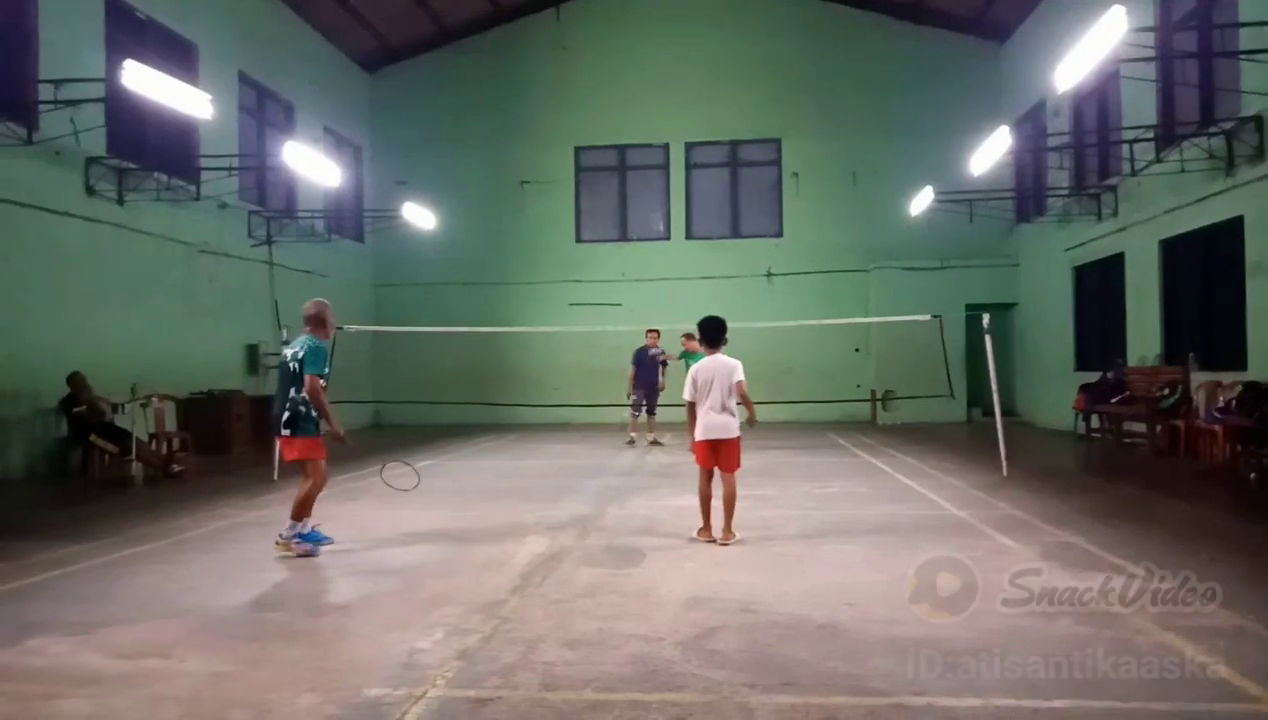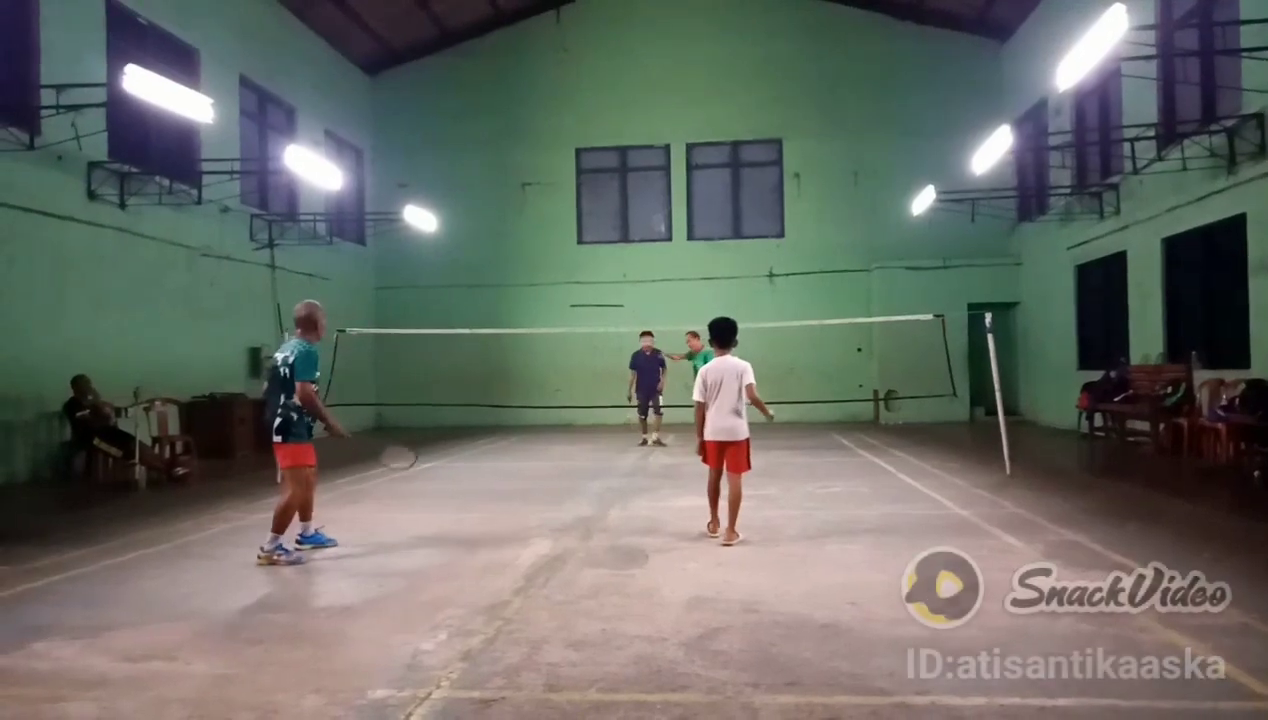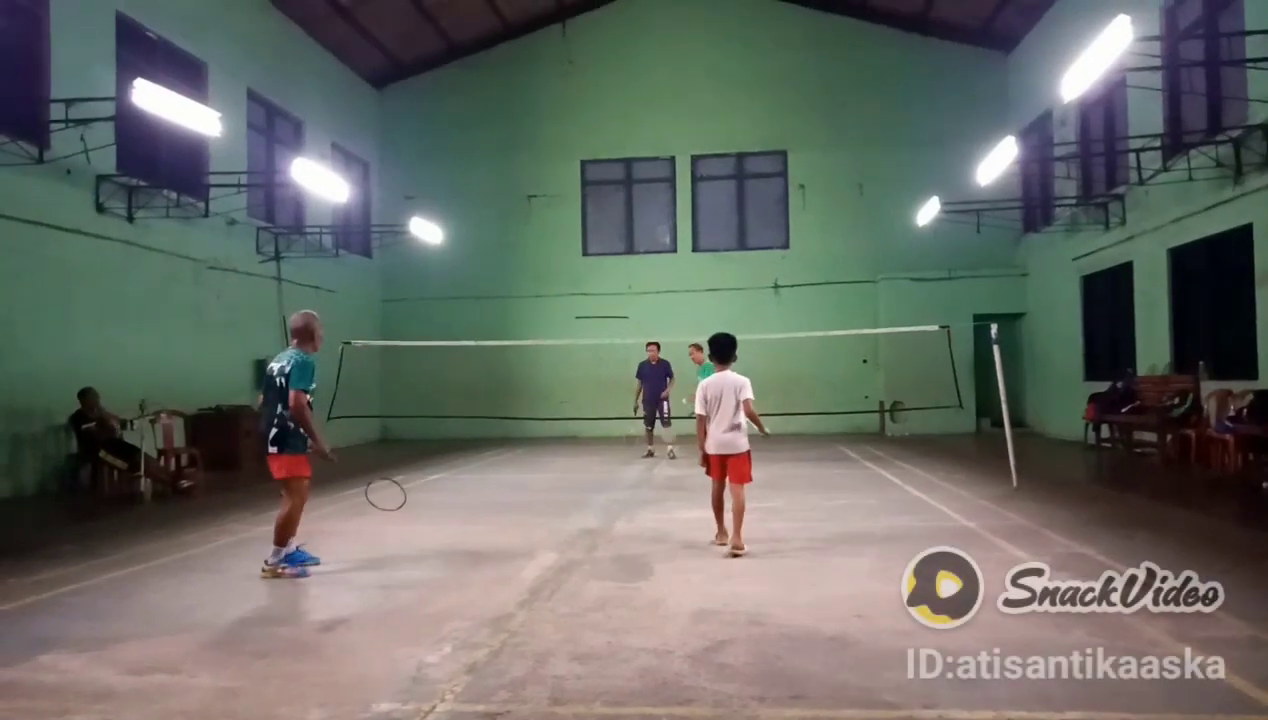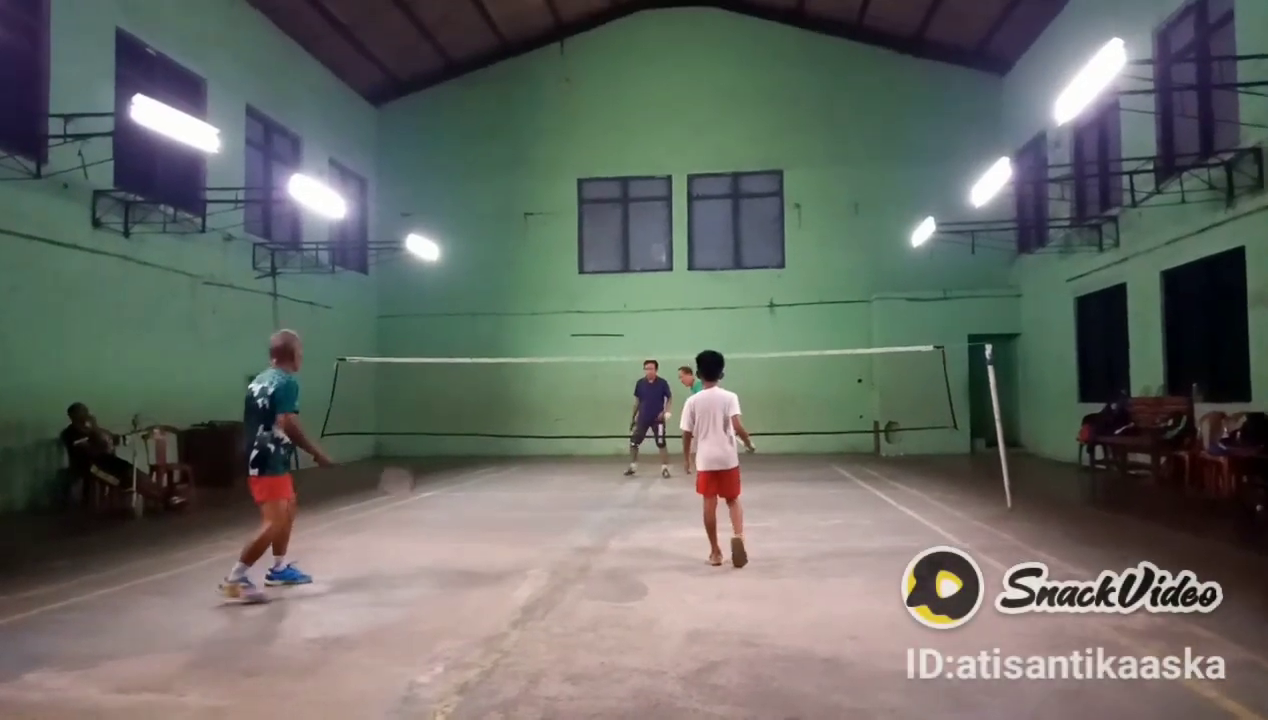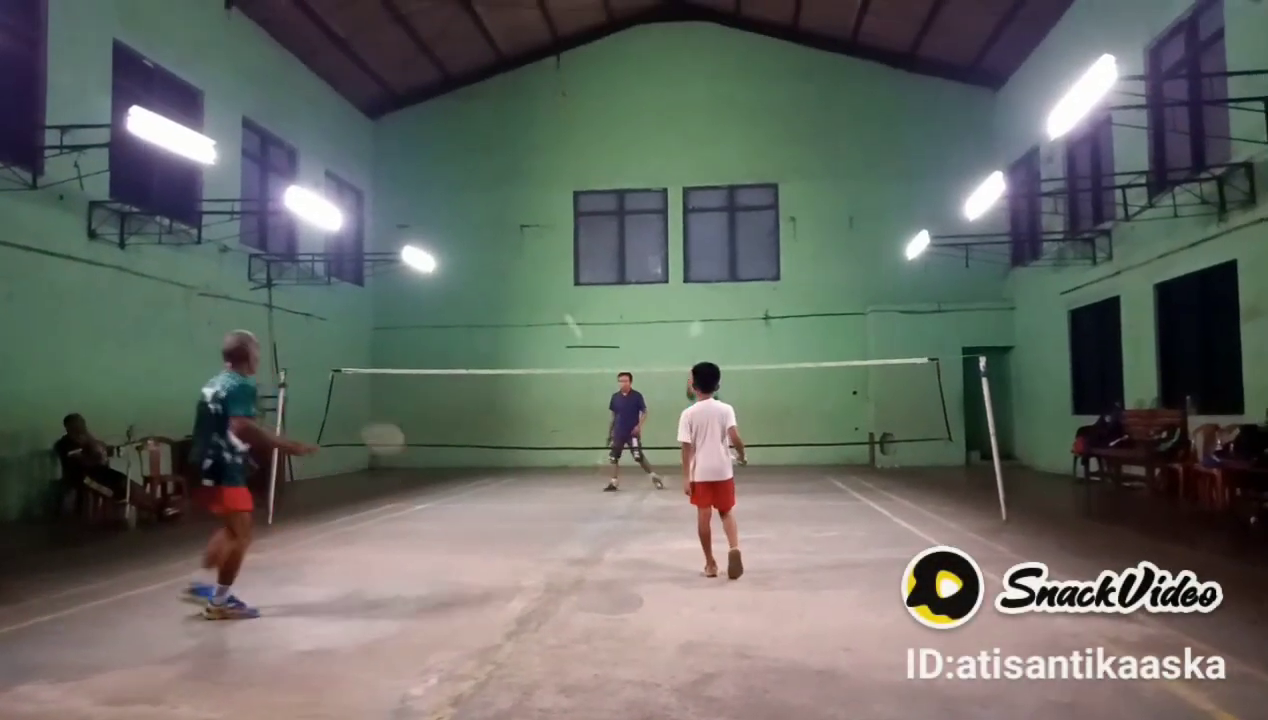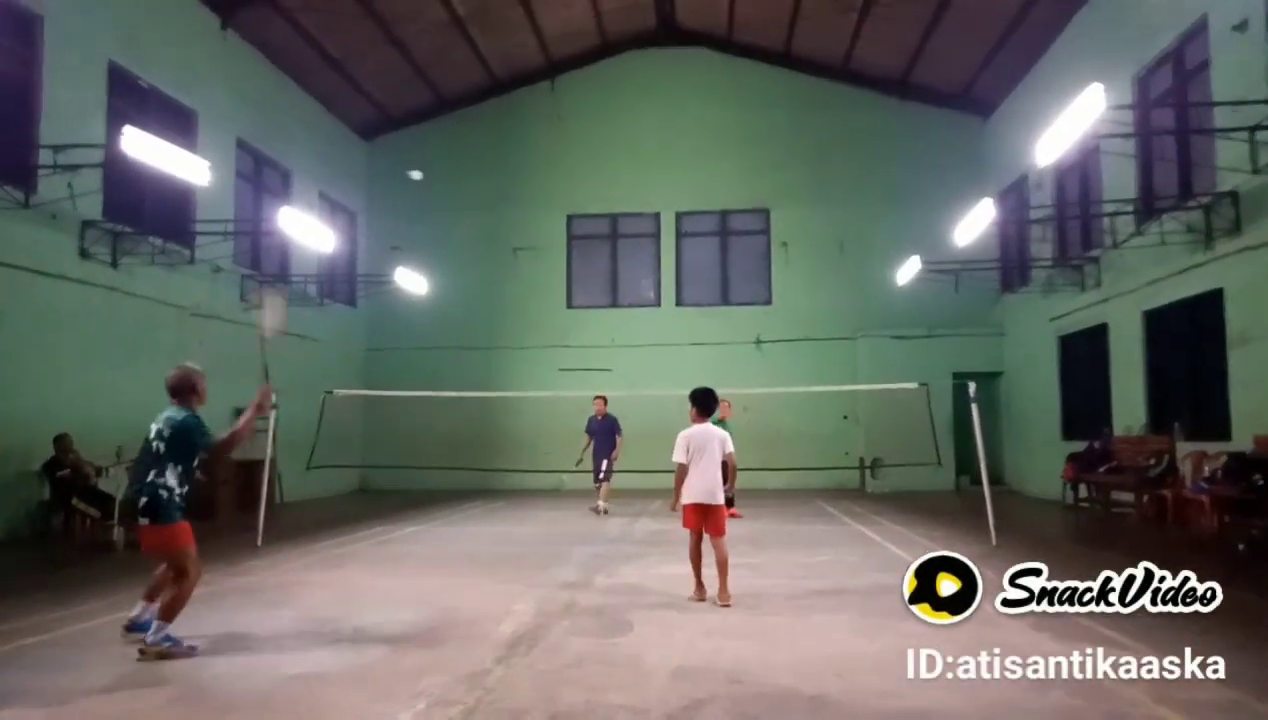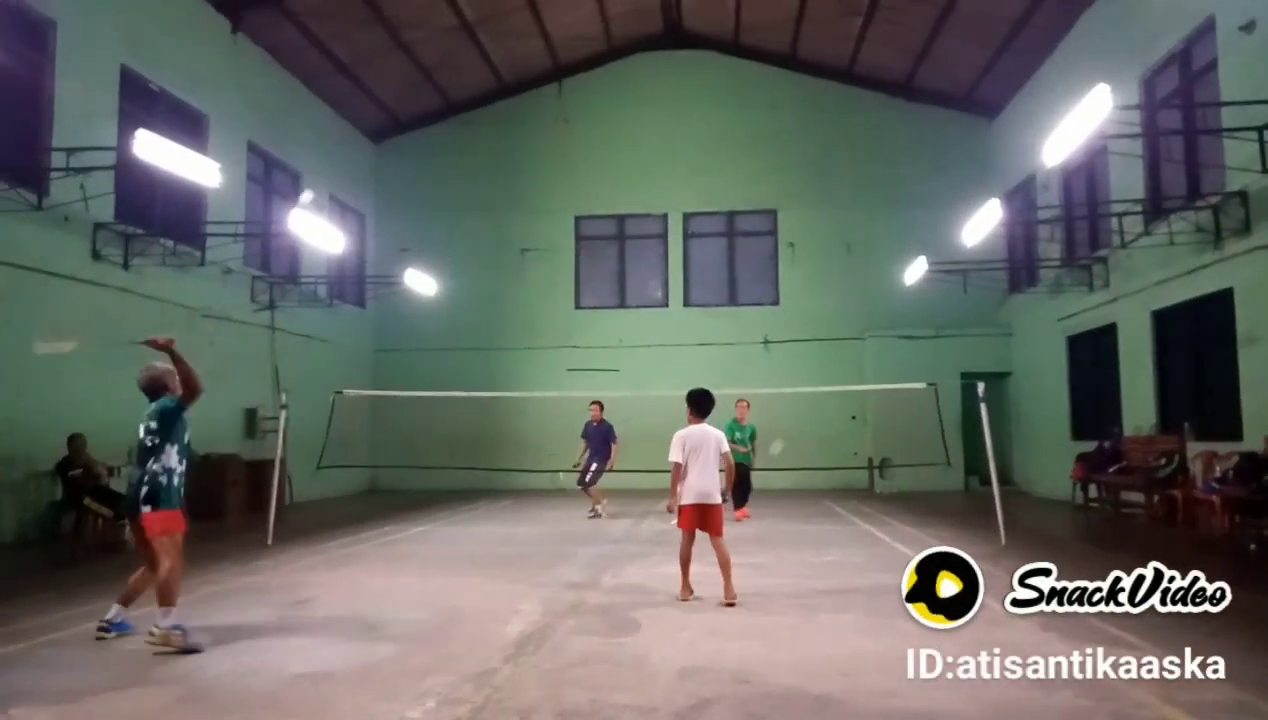
dt=0.4s
person 1, frame 1
left shoulder: (294, 346)
right shoulder: (316, 347)
right elbow: (312, 388)
right wrist: (332, 423)
left hip: (287, 421)
right hip: (300, 424)
left knee: (312, 476)
right knee: (317, 478)
left ankle: (304, 529)
right ankle: (288, 533)
person 1, frame 2
left shoulder: (285, 349)
right shoulder: (307, 351)
left elbow: (269, 389)
right elbow: (305, 394)
right wrist: (330, 423)
left hip: (283, 426)
right hip: (293, 430)
left knee: (309, 478)
right knee: (295, 488)
left ankle: (307, 533)
right ankle: (271, 548)
person 1, frame 3
left shoulder: (280, 360)
right shoulder: (303, 361)
left elbow: (265, 401)
right elbow: (297, 404)
right wrist: (317, 441)
left hip: (275, 437)
right hip: (288, 440)
left knee: (297, 495)
right knee: (295, 499)
left ankle: (289, 550)
right ankle: (274, 561)
person 1, frame 4
left shoulder: (259, 381)
right shoulder: (286, 383)
right elbow: (288, 424)
right wrist: (316, 453)
left hip: (259, 458)
right hip: (269, 462)
left knee: (288, 511)
right knee: (274, 522)
left ankle: (280, 568)
right ankle: (234, 579)
person 1, frame 5
left shoulder: (213, 385)
right shoulder: (241, 386)
right elbow: (242, 427)
left wrist: (249, 449)
right wrist: (285, 445)
left hip: (208, 467)
right hip: (225, 470)
left knee: (230, 530)
right knee: (240, 535)
left ankle: (202, 582)
right ankle: (221, 600)
person 1, frame 6
left shoulder: (169, 418)
right shoulder: (185, 422)
right elbow: (225, 446)
right wrist: (254, 411)
left hip: (147, 502)
right hip: (158, 507)
left knee: (176, 564)
right knee: (189, 574)
left ankle: (140, 618)
right ankle: (155, 640)
person 1, frame 7
left shoulder: (158, 415)
right shoulder: (163, 410)
right elbow: (194, 389)
right wrist: (171, 352)
left hip: (142, 496)
right hip: (158, 498)
left knee: (153, 564)
right knee: (172, 560)
left ankle: (113, 620)
right ankle: (167, 627)
person 2, frame 1
left shoulder: (696, 369)
right shoulder: (733, 365)
left elbow: (690, 406)
right elbow: (742, 392)
left wrist: (692, 434)
right wrist: (752, 414)
left hip: (704, 431)
right hip: (728, 429)
left knee: (705, 479)
right knee: (728, 478)
left ankle: (706, 529)
right ankle: (727, 531)
person 2, frame 2
left shoulder: (705, 370)
right shoulder: (743, 366)
left elbow: (699, 407)
right elbow: (752, 396)
left wrist: (699, 438)
right wrist: (767, 412)
left hip: (712, 432)
right hip: (736, 431)
left knee: (714, 476)
right knee: (734, 479)
left ankle: (714, 522)
right ankle: (730, 531)
person 2, frame 3
left shoulder: (705, 384)
right shoulder: (742, 381)
left elbow: (701, 420)
right elbow: (749, 411)
left wrist: (702, 450)
right wrist: (762, 429)
left hip: (714, 445)
right hip: (737, 444)
left knee: (718, 488)
right knee: (738, 490)
left ankle: (721, 532)
right ankle: (736, 538)
person 2, frame 4
left shoulder: (693, 402)
right shoulder: (729, 397)
left elbow: (687, 435)
right elbow: (738, 427)
left wrist: (687, 458)
right wrist: (748, 443)
left hip: (705, 461)
right hip: (728, 459)
left knee: (709, 505)
right knee: (733, 500)
left ankle: (715, 552)
right ankle: (737, 536)
person 2, frame 5
left shoulder: (689, 413)
right shoulder: (726, 409)
left elbow: (686, 447)
right elbow: (735, 438)
left wrist: (686, 477)
right wrist: (742, 456)
left hip: (700, 473)
right hip: (723, 471)
left knee: (704, 516)
right knee: (726, 513)
left ankle: (710, 563)
right ankle: (734, 549)
person 2, frame 6
left shoulder: (686, 435)
right shoulder: (722, 434)
left elbow: (681, 469)
right elbow: (732, 464)
left wrist: (676, 496)
right wrist: (730, 485)
left hip: (692, 495)
right hip: (715, 495)
left knee: (695, 540)
right knee: (718, 542)
left ankle: (699, 587)
right ankle: (723, 591)
person 2, frame 7
left shoulder: (681, 436)
right shoulder: (718, 435)
left elbow: (676, 467)
right elbow: (730, 464)
left wrist: (672, 496)
right wrist: (728, 489)
left hip: (688, 496)
right hip: (712, 495)
left knee: (687, 540)
right knee: (718, 541)
left ankle: (685, 588)
right ankle: (728, 590)
